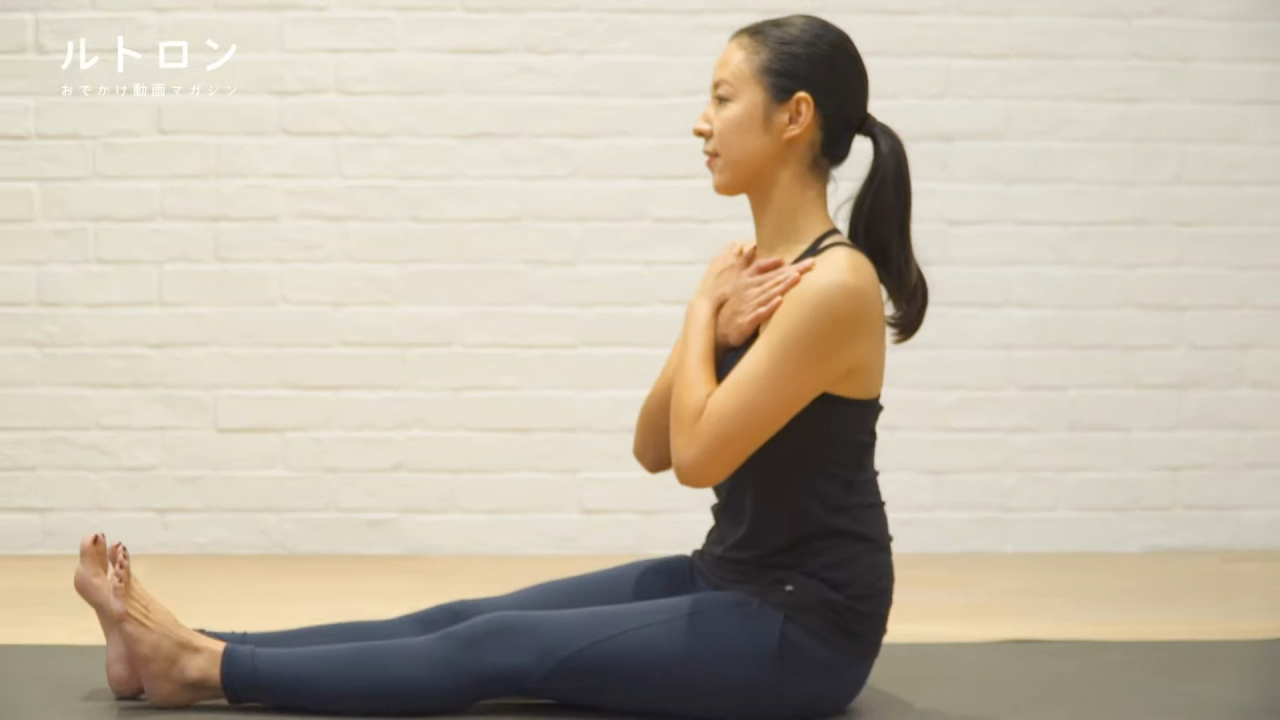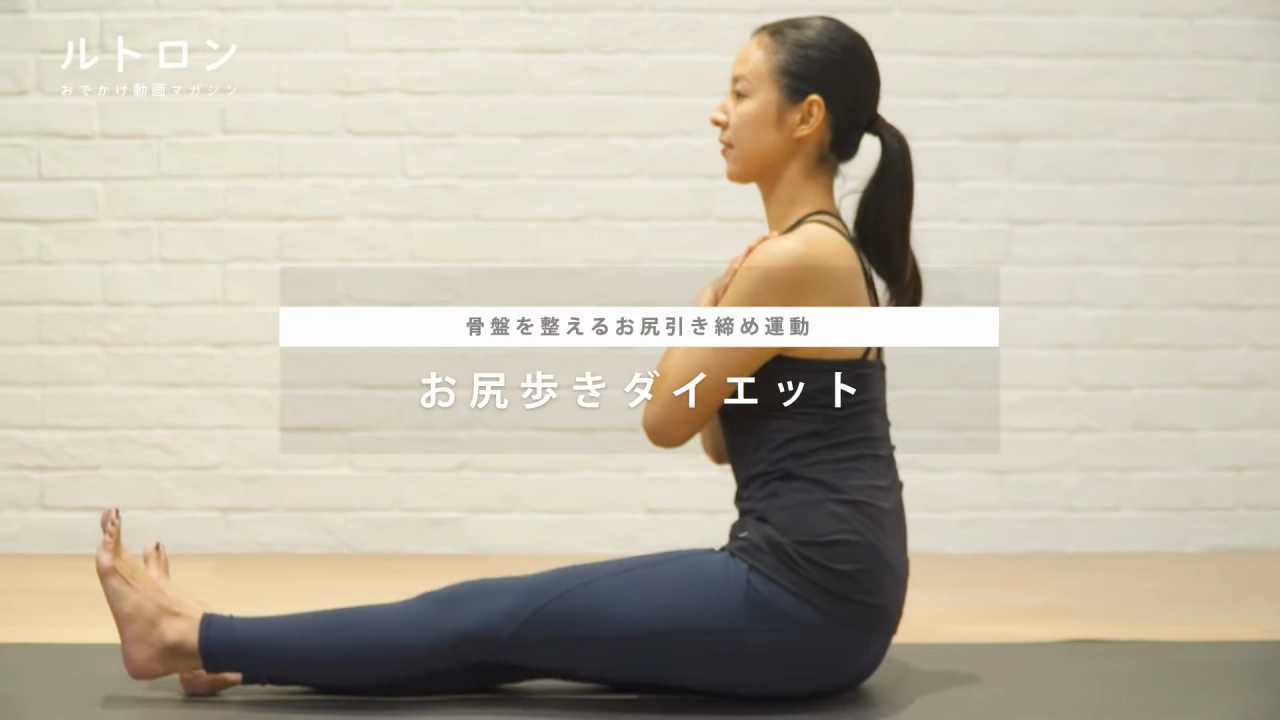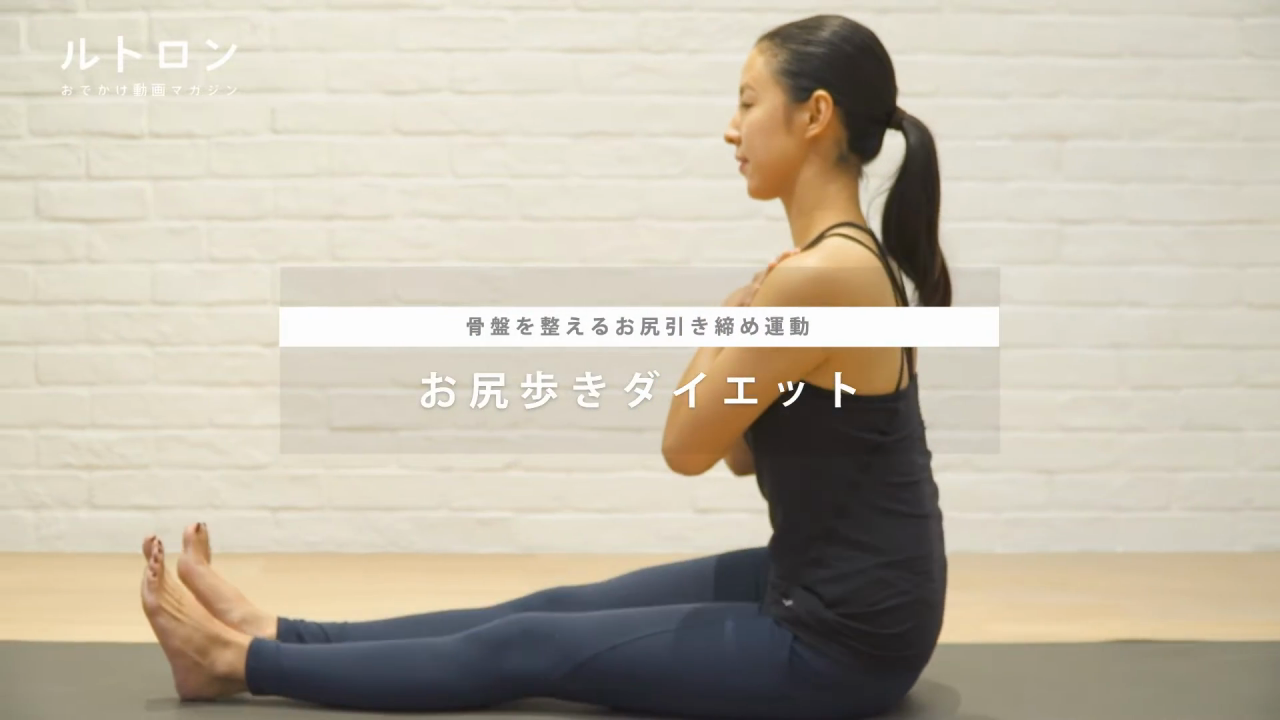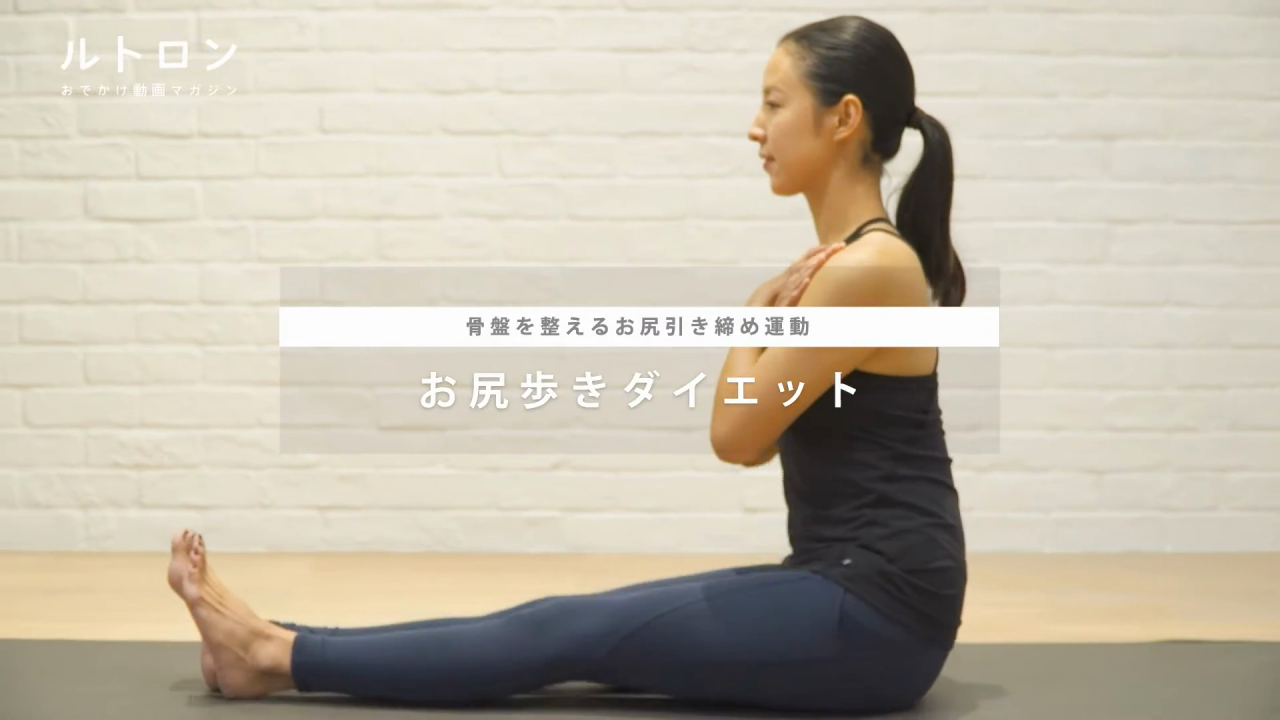
dt=0.7s
person 1, frame 1
left shoulder: (836, 285)
right shoulder: (747, 268)
left elbow: (699, 456)
right elbow: (652, 451)
left wrist: (700, 315)
right wrist: (714, 327)
left hip: (805, 631)
right hip: (730, 586)
right knee: (469, 623)
right ankle: (199, 647)
person 1, frame 2
left shoulder: (797, 258)
right shoulder: (820, 252)
left elbow: (668, 419)
right elbow: (721, 440)
left wrist: (704, 309)
right wrist: (721, 309)
left hip: (799, 596)
right hip: (818, 602)
left knee: (488, 615)
right knee: (517, 635)
person 1, frame 3
left shoulder: (821, 276)
right shoulder: (841, 263)
left elbow: (687, 445)
right elbow: (743, 452)
right wrist: (744, 331)
left hip: (836, 644)
right hip: (826, 594)
left knee: (526, 652)
right knee: (560, 612)
person 1, frame 4
left shoulder: (870, 268)
right shoulder: (837, 263)
left elbow: (736, 435)
right elbow: (760, 438)
left wrist: (757, 316)
right wrist: (774, 317)
left hip: (875, 617)
right hip: (833, 592)
left knee: (566, 632)
right knee: (561, 623)
